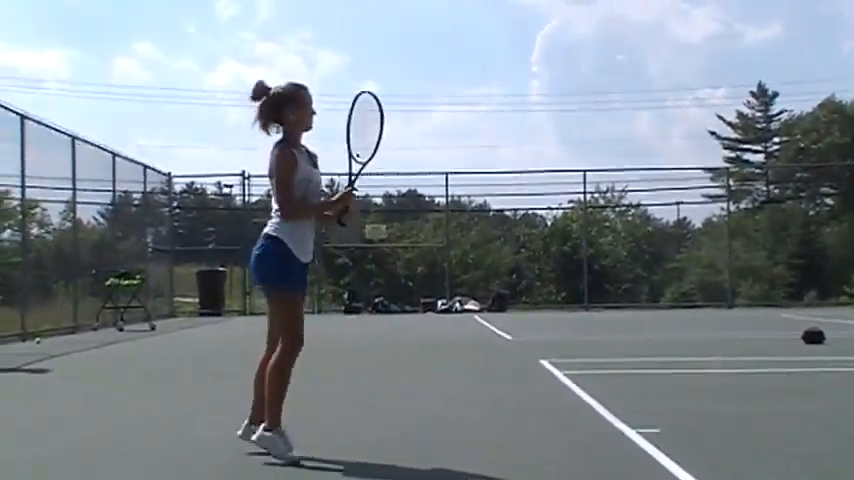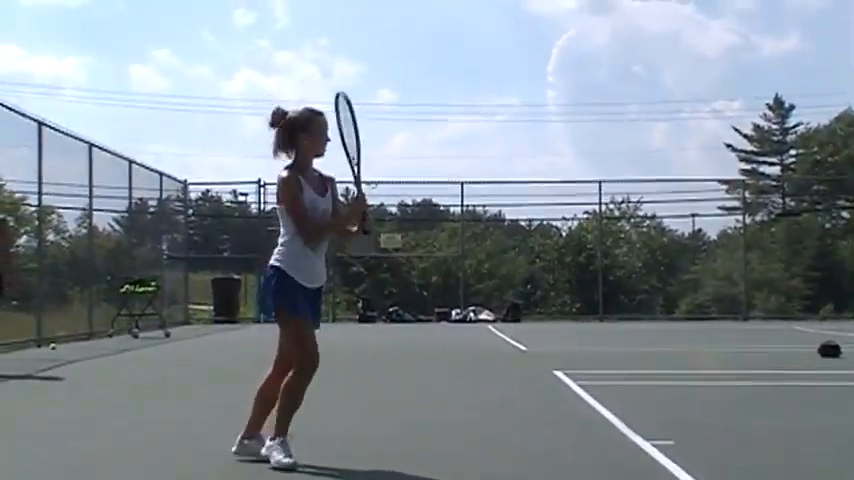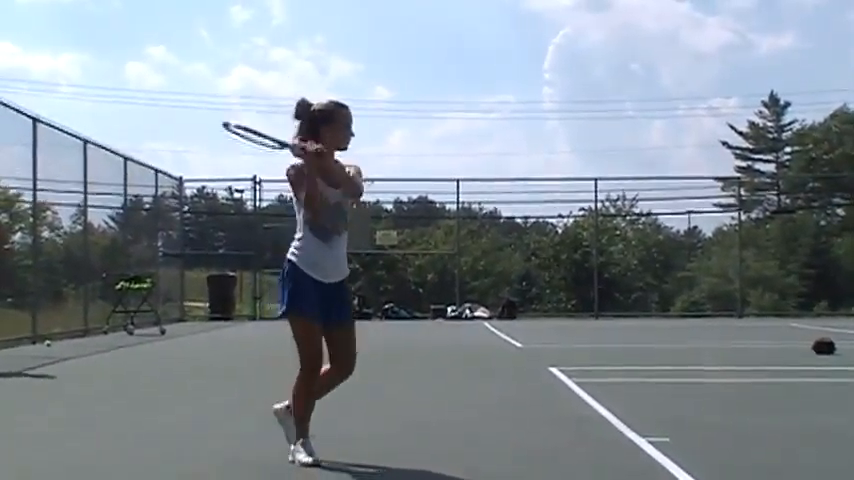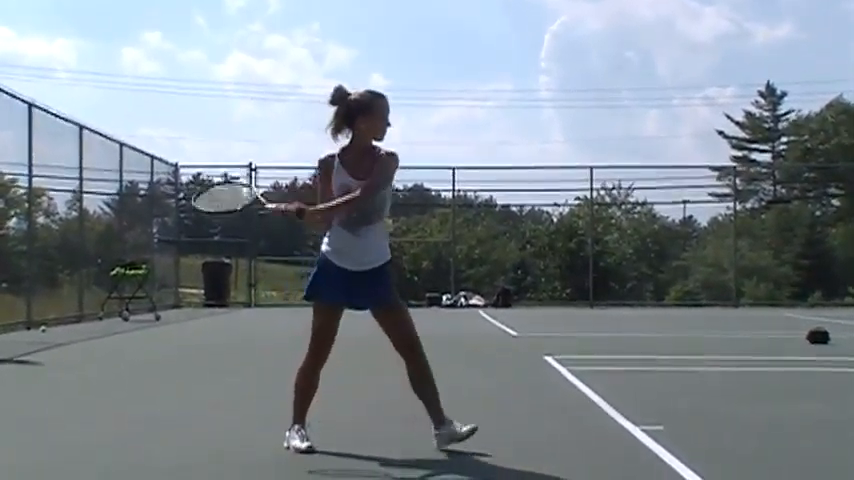
dt=0.3s
person 1, frame 1
left shoulder: (308, 156)
right shoulder: (284, 155)
right elbow: (289, 209)
left wrist: (334, 207)
right wrist: (333, 203)
left hip: (296, 256)
right hip: (279, 251)
left knee: (279, 344)
right knee: (291, 342)
left ankle: (257, 423)
right ankle: (271, 428)
person 1, frame 2
left shoulder: (326, 182)
right shoulder: (288, 181)
left elbow: (334, 229)
right elbow: (309, 233)
left wrist: (353, 216)
right wrist: (348, 214)
left hip: (311, 283)
right hip: (287, 279)
left knee: (286, 366)
right knee: (307, 363)
left ankle: (250, 438)
right ankle: (277, 438)
person 1, frame 3
left shoulder: (348, 171)
right shoulder: (299, 172)
left elbow: (354, 192)
right elbow: (315, 211)
left wrist: (326, 163)
right wrist: (313, 168)
left hip: (336, 279)
right hip: (303, 275)
left knee: (344, 365)
right knee: (311, 365)
left ankle: (290, 408)
right ankle: (299, 440)
person 1, frame 4
left shoulder: (386, 161)
right shoulder: (328, 165)
left elbow: (362, 196)
right elbow: (325, 219)
left wrist: (313, 210)
right wrist: (309, 212)
left hip: (375, 268)
right hip: (336, 266)
left knee: (411, 347)
right knee: (318, 352)
left ankle: (441, 425)
right ankle: (296, 427)
